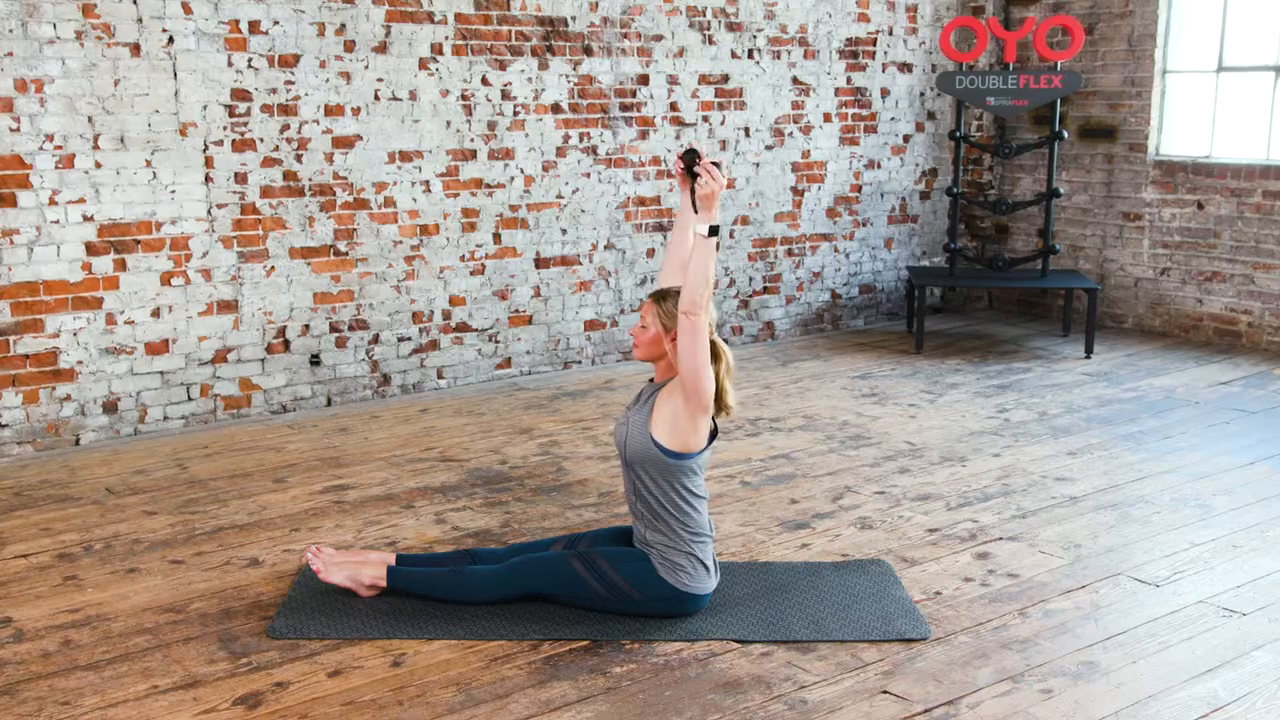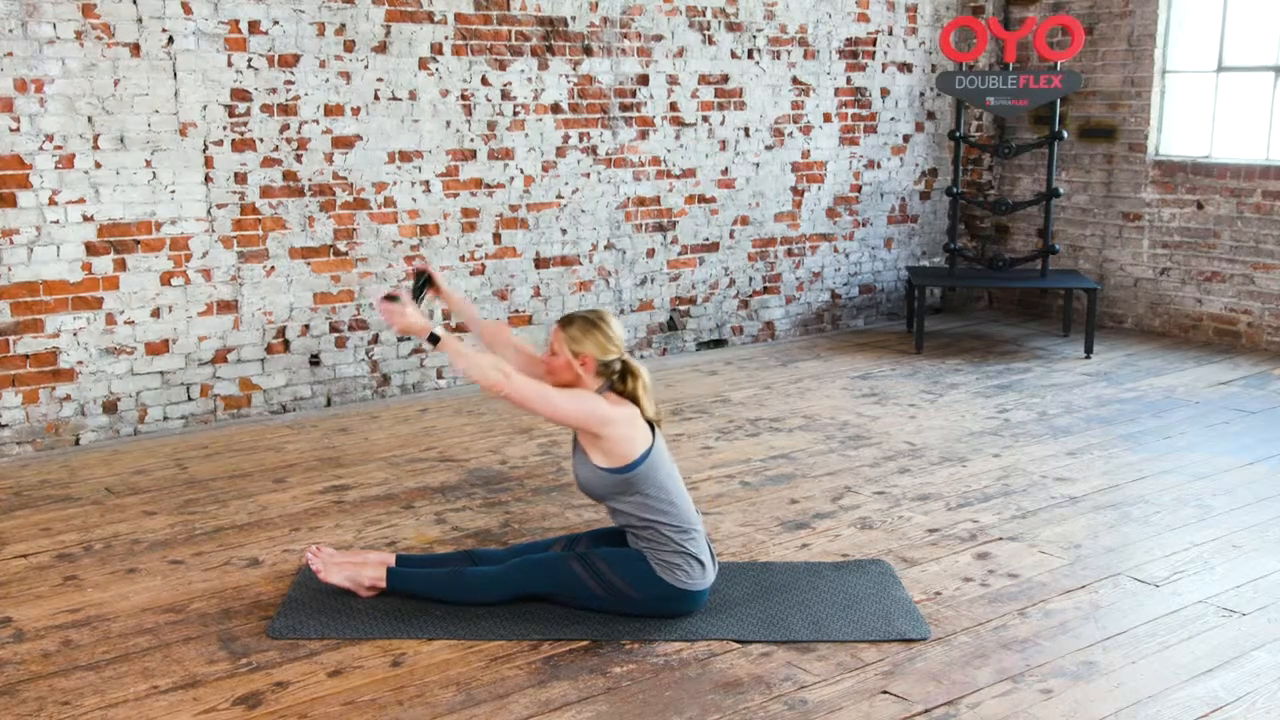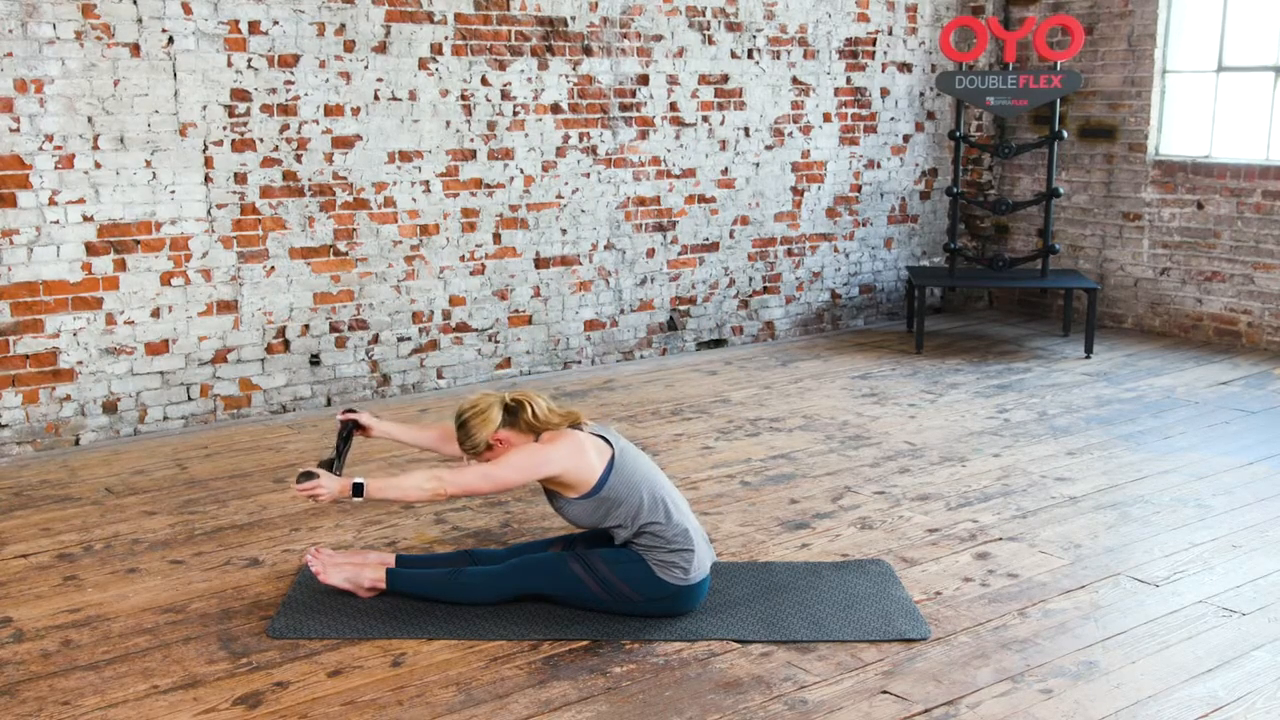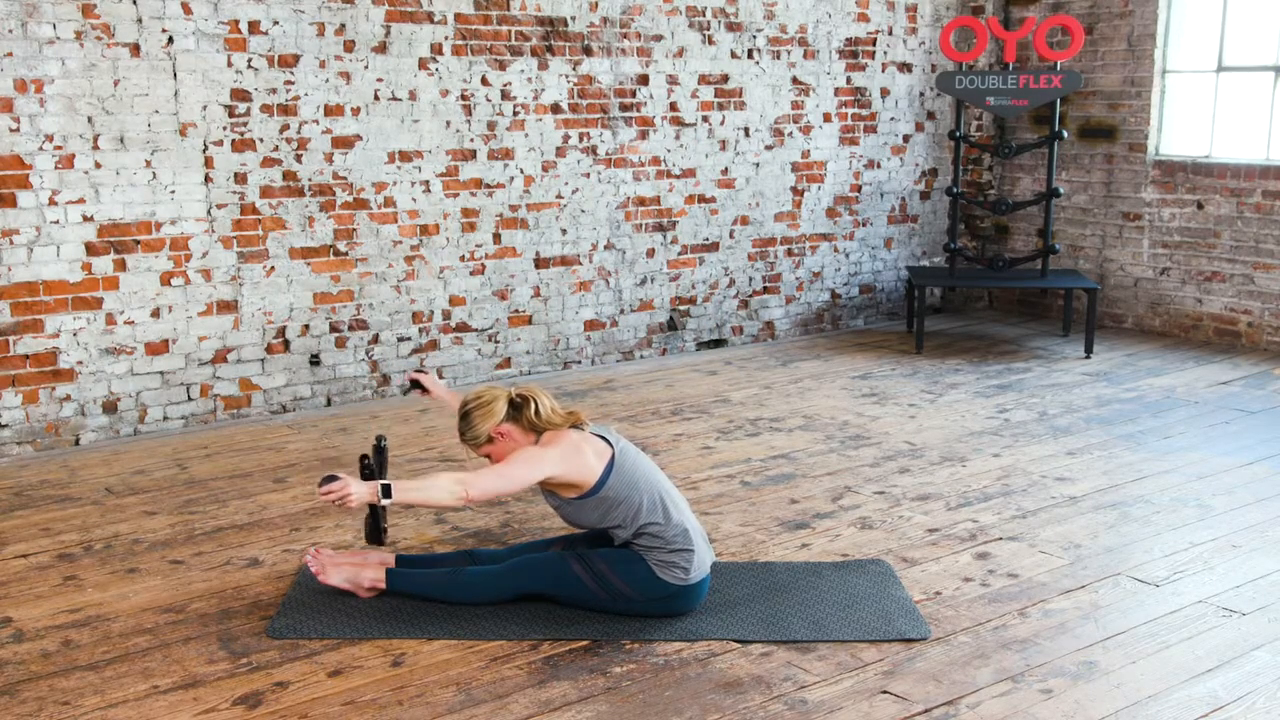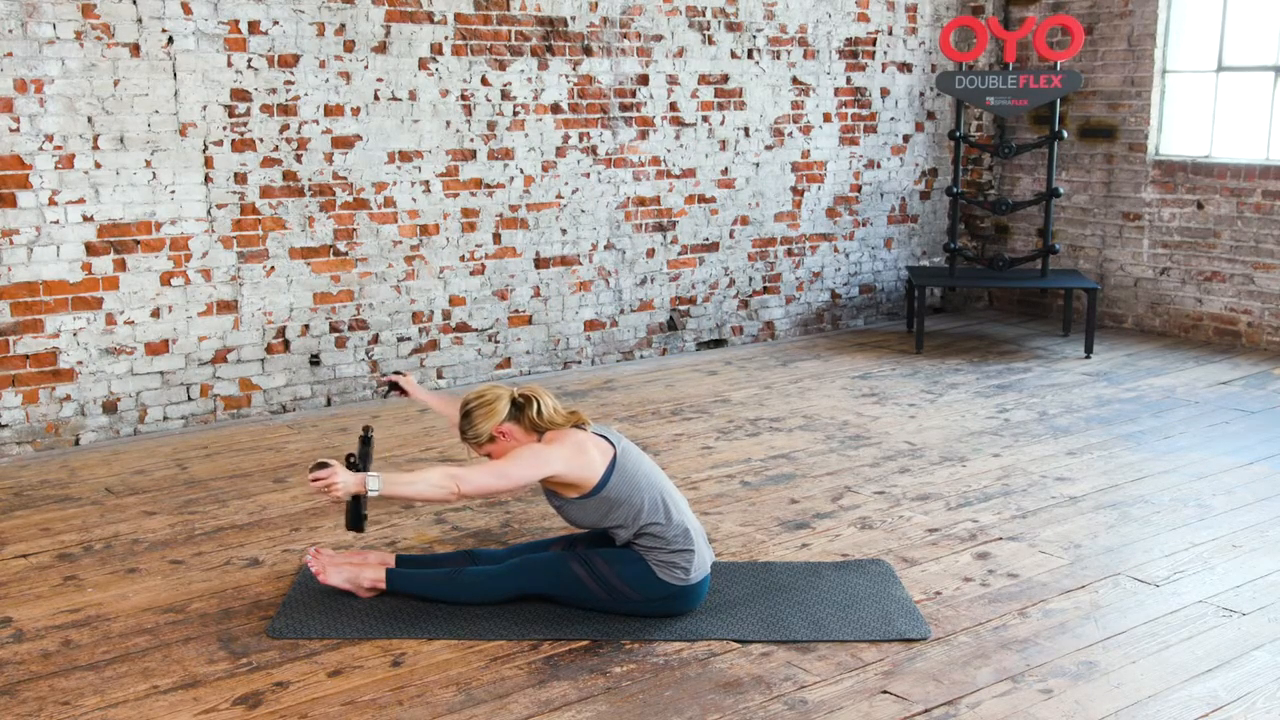
dt=1s
person 1, frame 1
left shoulder: (689, 401)
right shoulder: (665, 384)
left elbow: (692, 311)
right elbow: (671, 288)
left wrist: (708, 220)
right wrist: (686, 208)
left hip: (673, 579)
right hip: (654, 547)
left knee: (528, 575)
right knee: (518, 554)
left ankle: (379, 577)
right ankle: (383, 560)
person 1, frame 2
left shoulder: (604, 414)
right shoulder: (596, 391)
left elbow: (502, 381)
right elbow: (515, 356)
left wrist: (425, 332)
right wrist: (453, 302)
left hip: (672, 581)
right hip: (656, 552)
left knee: (522, 578)
right knee: (512, 558)
left ankle: (378, 576)
right ankle: (384, 564)
person 1, frame 3
left shoulder: (553, 452)
right shoulder: (552, 430)
left elbow: (442, 485)
right elbow: (450, 441)
left wrist: (348, 487)
right wrist: (379, 427)
left hip: (670, 577)
right hip: (653, 547)
left knee: (522, 577)
right knee: (504, 557)
left ankle: (377, 578)
right ankle: (384, 562)
person 1, frame 4
left shoulder: (554, 452)
right shoulder: (560, 431)
left elbow: (463, 488)
right elbow: (489, 417)
left wrist: (373, 490)
right wrist: (441, 393)
left hip: (669, 578)
right hip: (657, 550)
left knee: (522, 576)
right knee: (506, 557)
left ankle: (375, 577)
right ankle: (384, 561)
person 1, frame 5
left shoulder: (554, 452)
right shoulder: (560, 432)
left elbow: (454, 484)
right elbow: (473, 419)
left wrist: (363, 482)
right wrist: (419, 394)
left hip: (669, 579)
right hip: (654, 550)
left knee: (521, 576)
right knee: (507, 557)
left ankle: (375, 578)
right ankle: (385, 561)
